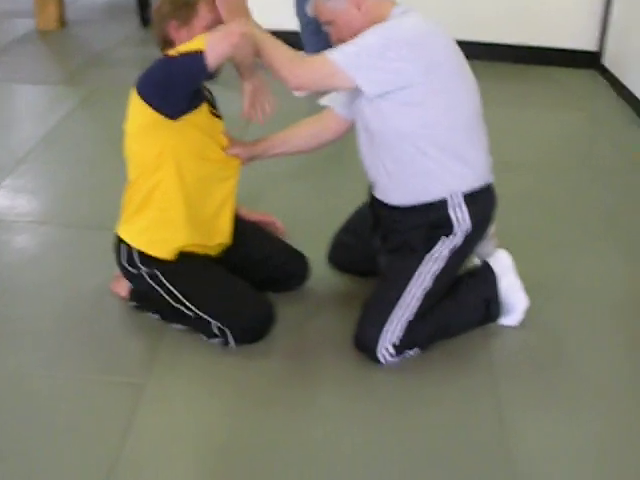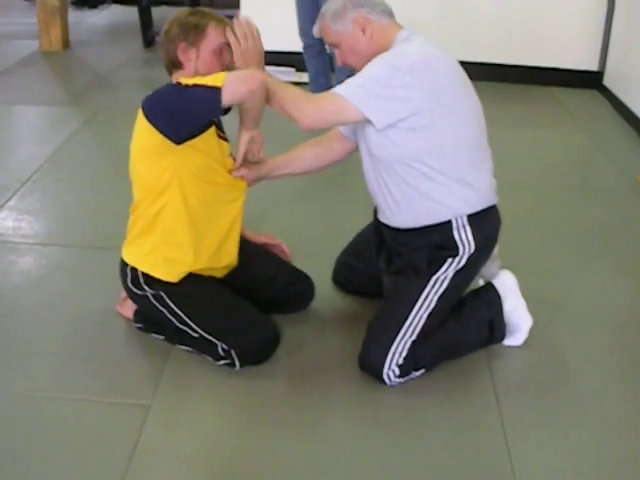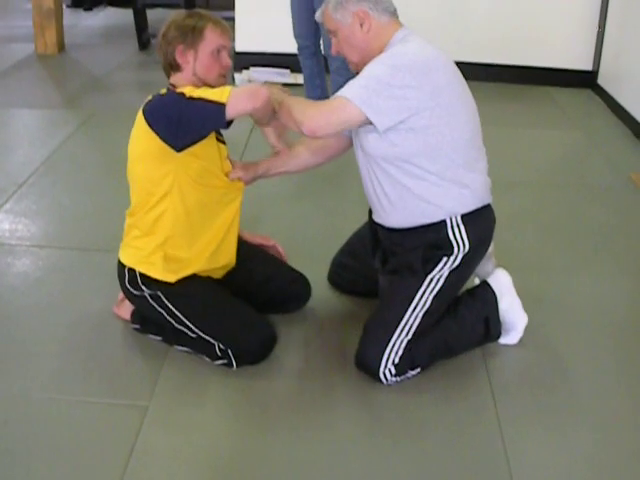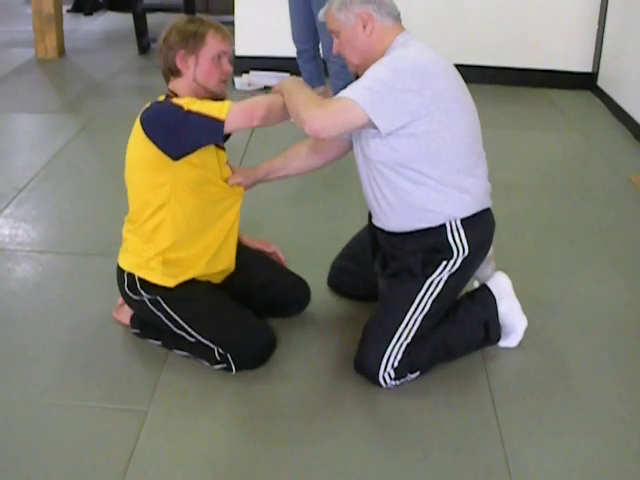
dt=0.4s
person 1, frame 1
left shoulder: (401, 39)
right shoulder: (382, 48)
left elbow: (301, 74)
right elbow: (329, 122)
right wrist: (255, 149)
left hip: (447, 213)
right hip: (400, 200)
left knee: (379, 343)
right knee: (344, 255)
left ankle: (489, 286)
person 1, frame 2
left shoulder: (407, 66)
right shoulder: (392, 67)
left elbow: (310, 114)
right elbow: (333, 142)
left wrist: (260, 80)
right wrist: (261, 170)
left hip: (452, 233)
right hip: (406, 221)
left knee: (384, 363)
right knee: (348, 276)
left ankle: (495, 306)
right ankle: (451, 280)
person 1, frame 3
left shoulder: (406, 66)
right shoulder: (389, 66)
left elbow: (316, 122)
right elbow: (329, 140)
left wrist: (276, 99)
right wrist: (257, 169)
left hip: (447, 233)
right hip: (401, 221)
left knee: (380, 362)
right knee: (344, 275)
left ankle: (490, 305)
right ankle: (450, 278)
person 1, frame 4
left shoulder: (407, 69)
right shoulder: (387, 71)
left elbow: (319, 123)
right elbow: (329, 143)
left wrist: (290, 86)
right wrist: (256, 174)
left hip: (446, 236)
right hip: (401, 225)
left knee: (379, 366)
right knee: (344, 279)
left ankle: (489, 309)
right ankle: (448, 283)
person 2, frame 1
left shoulder: (197, 93)
right shoulder: (159, 82)
right elbow: (233, 38)
left wrist: (238, 213)
left hip: (208, 232)
right hip: (157, 249)
left knee: (292, 269)
right knee: (251, 322)
left ankle: (203, 276)
right ankle: (140, 287)
person 2, frame 2
left shoulder: (203, 115)
right shoulder: (164, 105)
right elbow: (251, 84)
left wrist: (244, 236)
right wrist: (249, 128)
left hip: (212, 253)
right hip: (161, 268)
left knee: (297, 291)
right knee: (257, 343)
right ankle: (145, 308)
person 2, frame 3
left shoulder: (199, 114)
right shoulder: (165, 110)
right elbow: (256, 98)
left wrist: (241, 236)
right wrist: (270, 122)
left hip: (208, 254)
right hip: (159, 269)
left knee: (294, 291)
right knee: (253, 343)
left ankle: (205, 297)
right ankle: (142, 310)
person 2, frame 4
left shoulder: (200, 119)
right shoulder: (164, 118)
right elbow: (253, 114)
left wrist: (241, 241)
left hip: (208, 259)
right hip: (159, 274)
left knee: (292, 294)
right knee: (252, 346)
left ankle: (205, 302)
right ankle: (141, 315)
